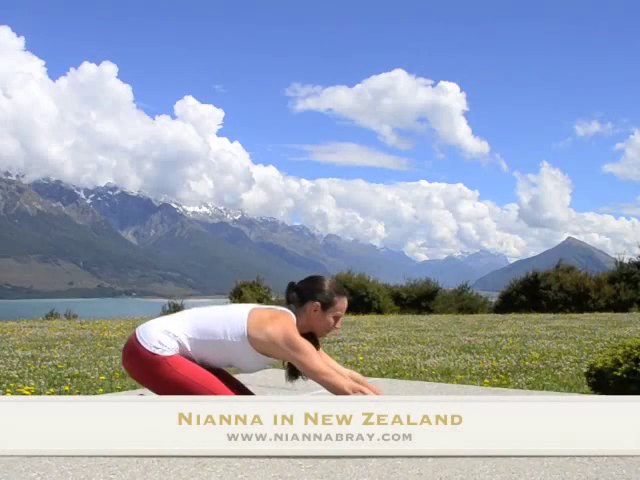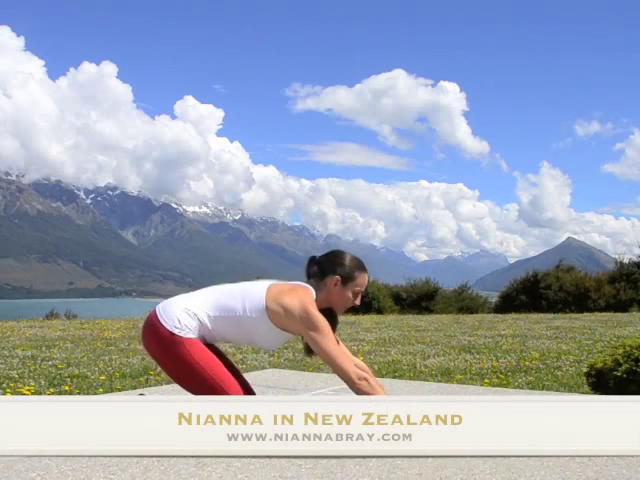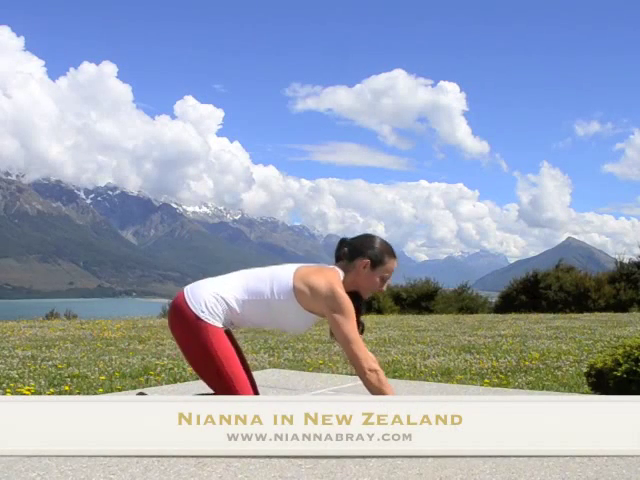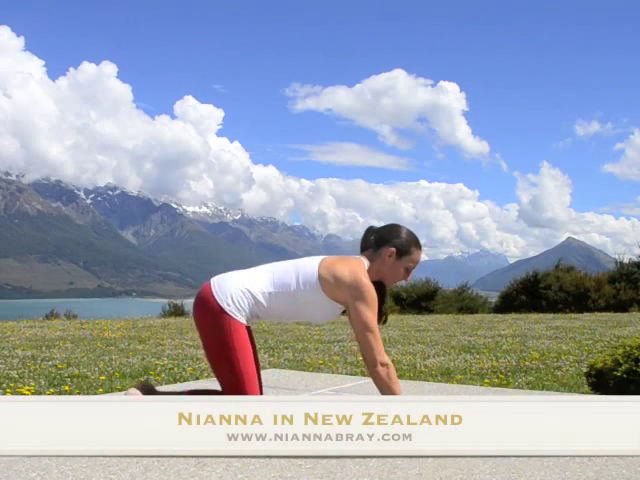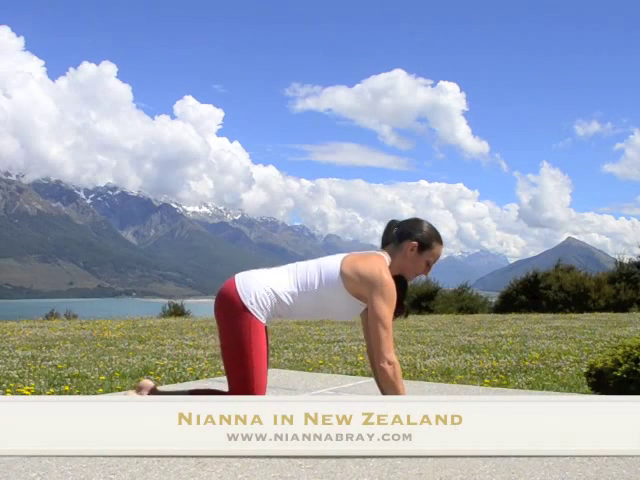
dt=0.3s
person 1, frame 1
left shoulder: (288, 323)
right shoulder: (286, 333)
left elbow: (346, 375)
right elbow: (350, 390)
left hip: (163, 345)
right hip: (151, 348)
person 1, frame 2
left shoulder: (304, 300)
right shoulder: (305, 309)
left elbow: (353, 363)
right elbow: (355, 378)
left hip: (181, 326)
right hip: (171, 328)
person 1, frame 3
left shoulder: (328, 283)
right shoulder: (332, 290)
left elbow: (364, 356)
right elbow: (366, 368)
left hip: (202, 308)
right hip: (197, 311)
person 1, frame 4
left shoulder: (350, 274)
right shoulder: (358, 280)
left elbow: (372, 358)
right elbow: (379, 363)
left hip: (222, 301)
right hip: (225, 302)
left ankle: (150, 395)
person 1, frame 5
left shoulder: (369, 271)
right shoulder: (380, 276)
left elbow: (375, 355)
right elbow: (385, 360)
left hip: (245, 298)
right hip: (245, 300)
left ankle: (154, 394)
